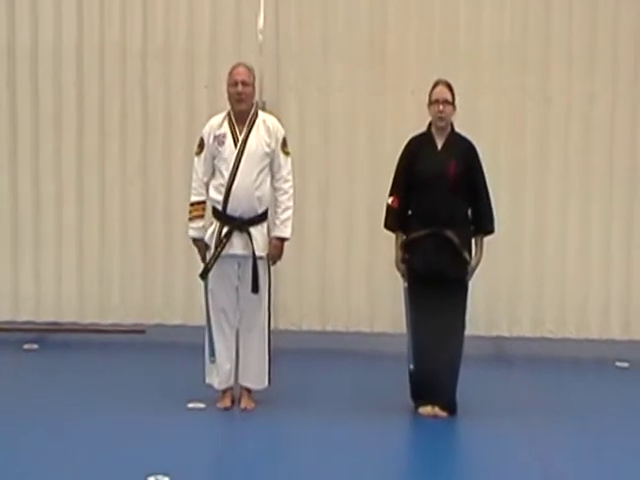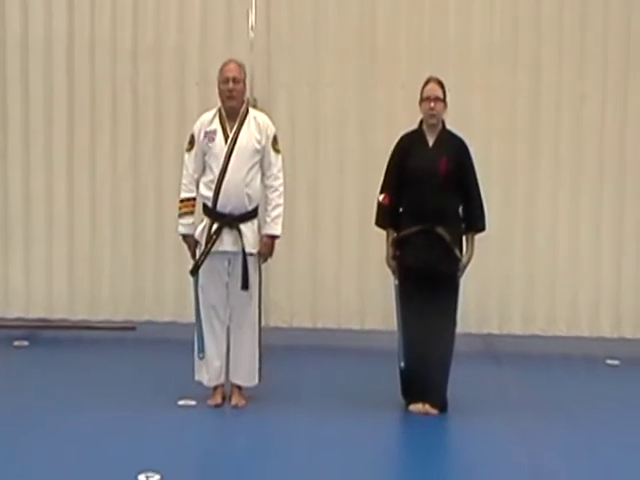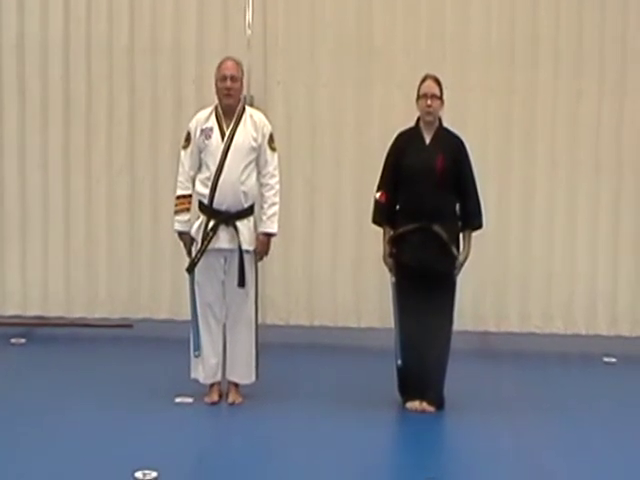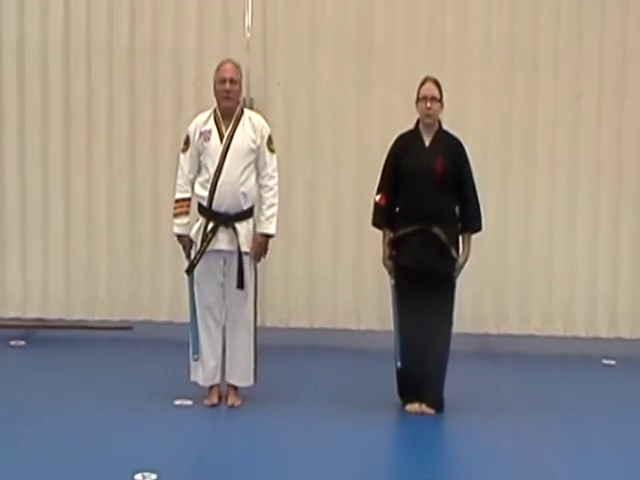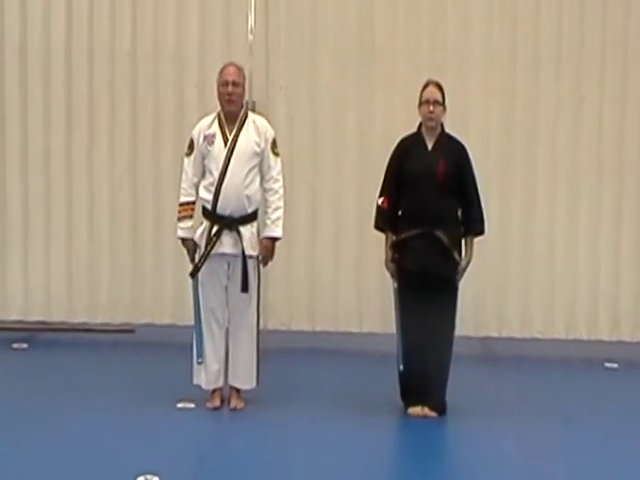
dt=0.5s
person 1, frame 1
left shoulder: (271, 128)
right shoulder: (213, 129)
left elbow: (284, 184)
right elbow: (199, 183)
left wrist: (280, 234)
right wrist: (197, 232)
left hip: (257, 233)
right hip: (221, 232)
left knee: (254, 312)
right knee: (221, 311)
left ankle: (248, 387)
right ankle: (225, 386)
person 1, frame 2
left shoulder: (262, 125)
right shoulder: (203, 125)
left elbow: (274, 182)
right elbow: (189, 179)
left wrist: (271, 231)
right wrist: (187, 228)
left hip: (247, 231)
right hip: (211, 229)
left knee: (244, 310)
right knee: (212, 308)
left ankle: (239, 384)
right ankle: (216, 383)
person 1, frame 3
left shoulder: (258, 124)
right shoulder: (200, 123)
left elbow: (270, 180)
right elbow: (185, 177)
left wrist: (267, 230)
right wrist: (183, 225)
left hip: (244, 228)
right hip: (207, 227)
left knee: (241, 307)
right knee: (208, 306)
left ankle: (235, 381)
right ankle: (212, 380)
person 1, frame 4
left shoulder: (257, 126)
right shoulder: (199, 126)
left elbow: (269, 181)
right elbow: (184, 180)
left wrist: (264, 230)
right wrist: (182, 228)
left hip: (243, 230)
right hip: (207, 229)
left knee: (240, 309)
right knee: (208, 308)
left ankle: (235, 384)
right ankle: (211, 382)
person 1, frame 5
left shoulder: (261, 129)
right shoulder: (203, 130)
left elbow: (274, 185)
right elbow: (188, 184)
left wrist: (271, 233)
right wrist: (186, 231)
left hip: (246, 233)
right hip: (211, 232)
left knee: (243, 313)
right knee: (211, 311)
left ankle: (237, 387)
right ankle: (214, 385)
person 2, frame 1
left shoulder: (465, 149)
right shoulder: (415, 147)
left elbow: (479, 199)
right elbow: (399, 197)
left wrist: (478, 246)
right wrist: (399, 244)
left hip: (455, 244)
right hip: (420, 243)
left knee: (450, 322)
right knee: (422, 321)
left ankle: (444, 397)
right ankle: (425, 395)
person 2, frame 2
left shoulder: (457, 147)
right shoulder: (406, 145)
left elbow: (470, 197)
right elbow: (390, 194)
left wrist: (469, 243)
right wrist: (390, 241)
left hip: (446, 242)
right hip: (411, 241)
left knee: (441, 320)
right knee: (413, 318)
left ankle: (435, 394)
right ankle: (415, 392)
person 2, frame 3
left shoulder: (454, 145)
right shoulder: (403, 142)
left elbow: (467, 194)
right elbow: (387, 192)
left wrist: (466, 241)
right wrist: (387, 239)
left hip: (443, 240)
right hip: (408, 238)
left knee: (438, 317)
right knee: (409, 316)
left ankle: (432, 392)
right ankle: (412, 390)
person 2, frame 4
left shoulder: (453, 147)
right shoulder: (402, 145)
left elbow: (467, 197)
right elbow: (387, 194)
left wrist: (466, 244)
right wrist: (386, 242)
left hip: (442, 242)
right hip: (408, 241)
left knee: (438, 320)
right knee: (409, 318)
left ankle: (432, 395)
right ankle: (411, 393)
person 2, frame 5
left shoulder: (456, 150)
right shoulder: (405, 148)
left elbow: (469, 200)
right elbow: (389, 198)
left wrist: (468, 247)
right wrist: (389, 245)
left hip: (445, 245)
right hip: (410, 244)
left knee: (440, 323)
right knee: (411, 322)
left ankle: (434, 398)
right ankle: (413, 396)
